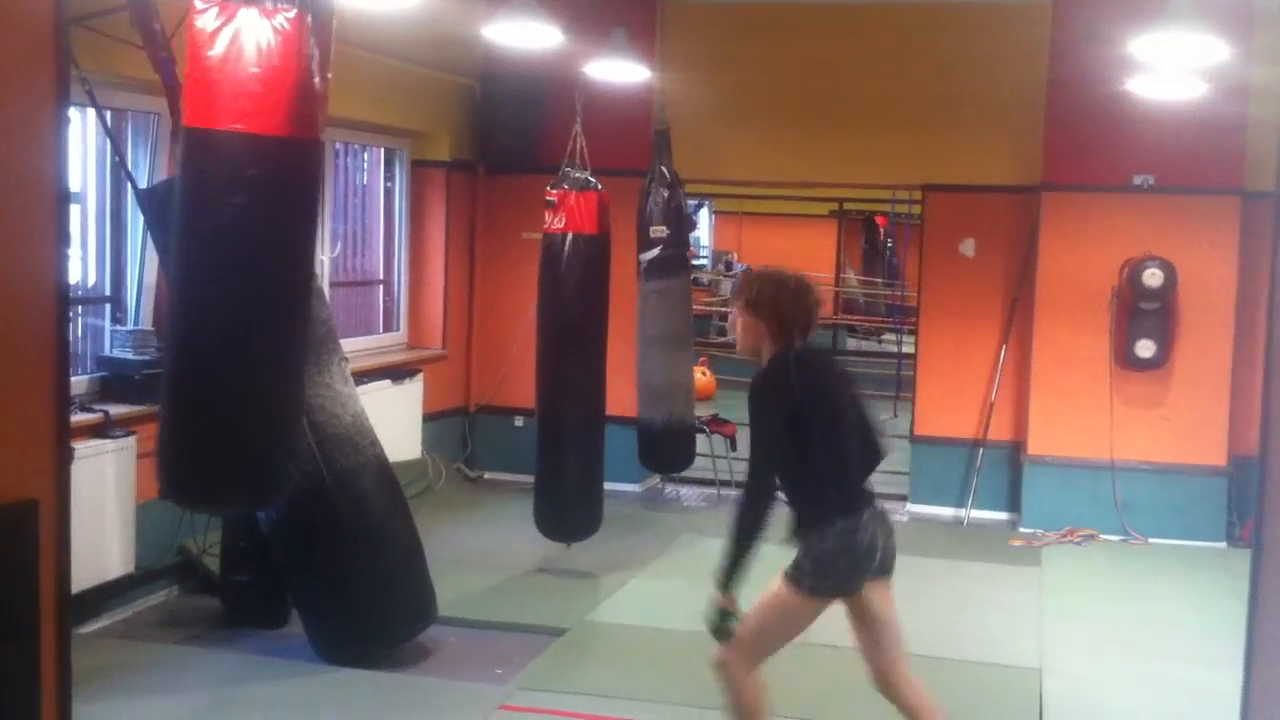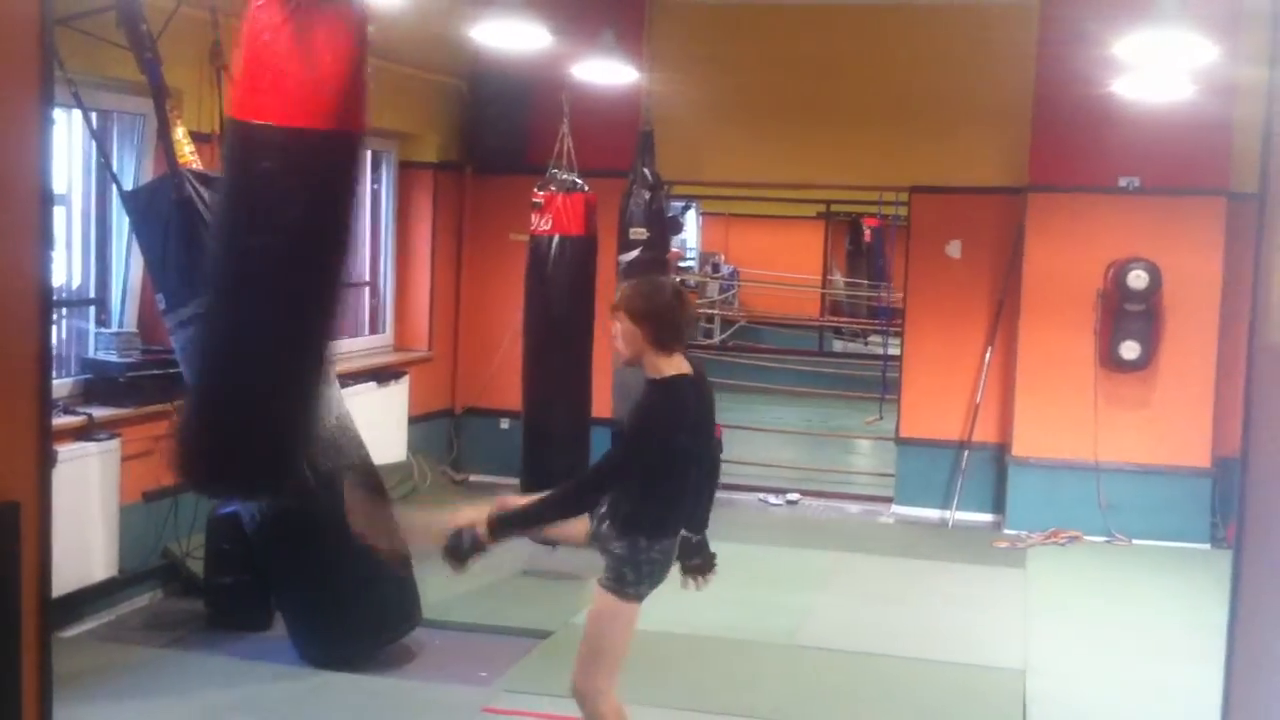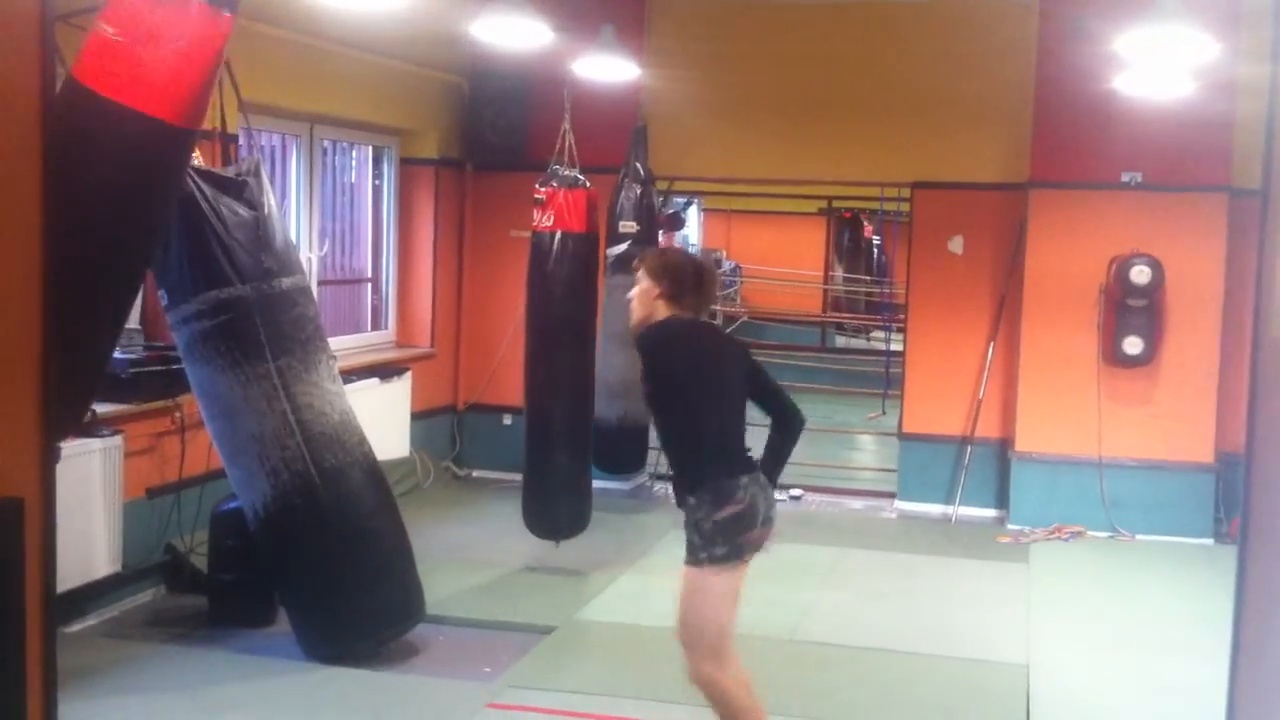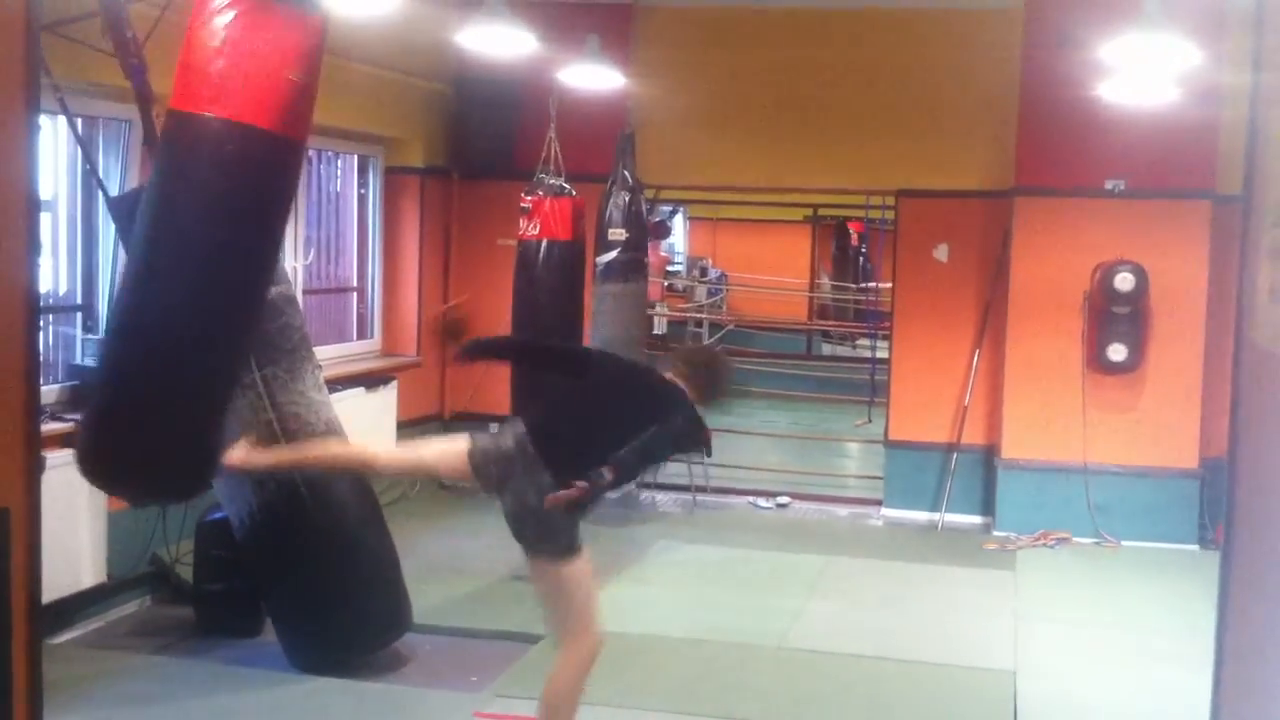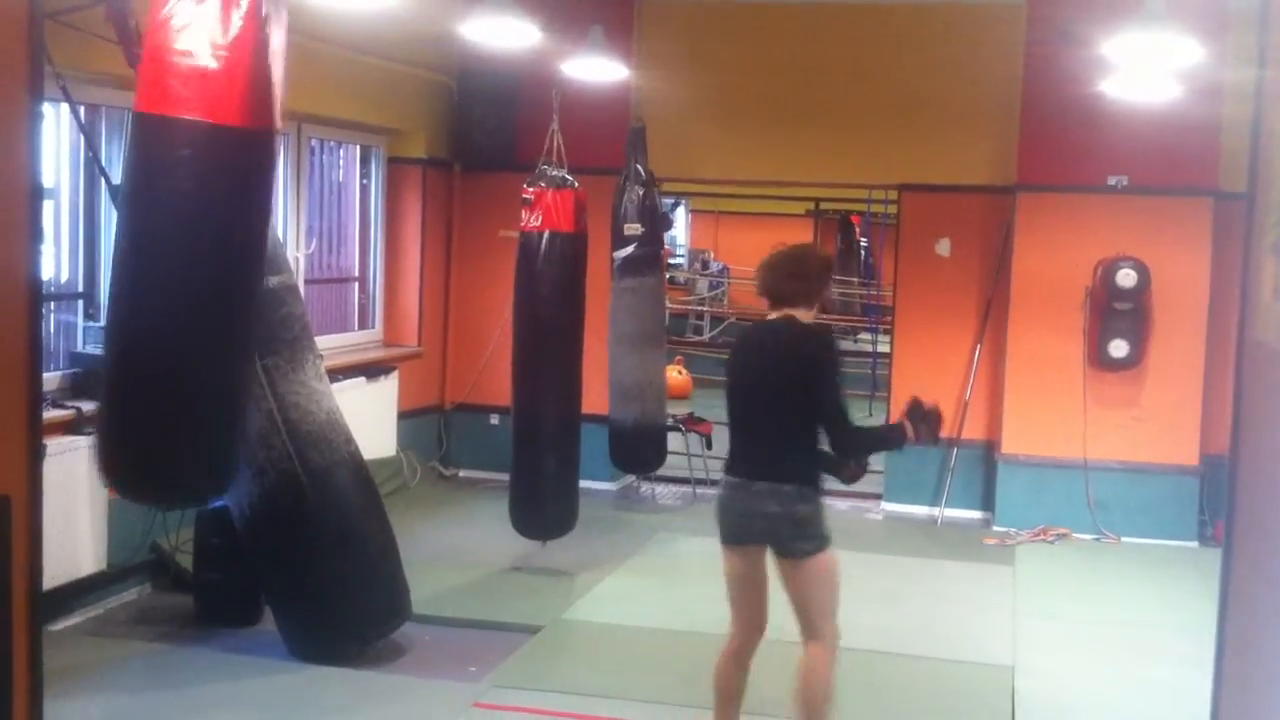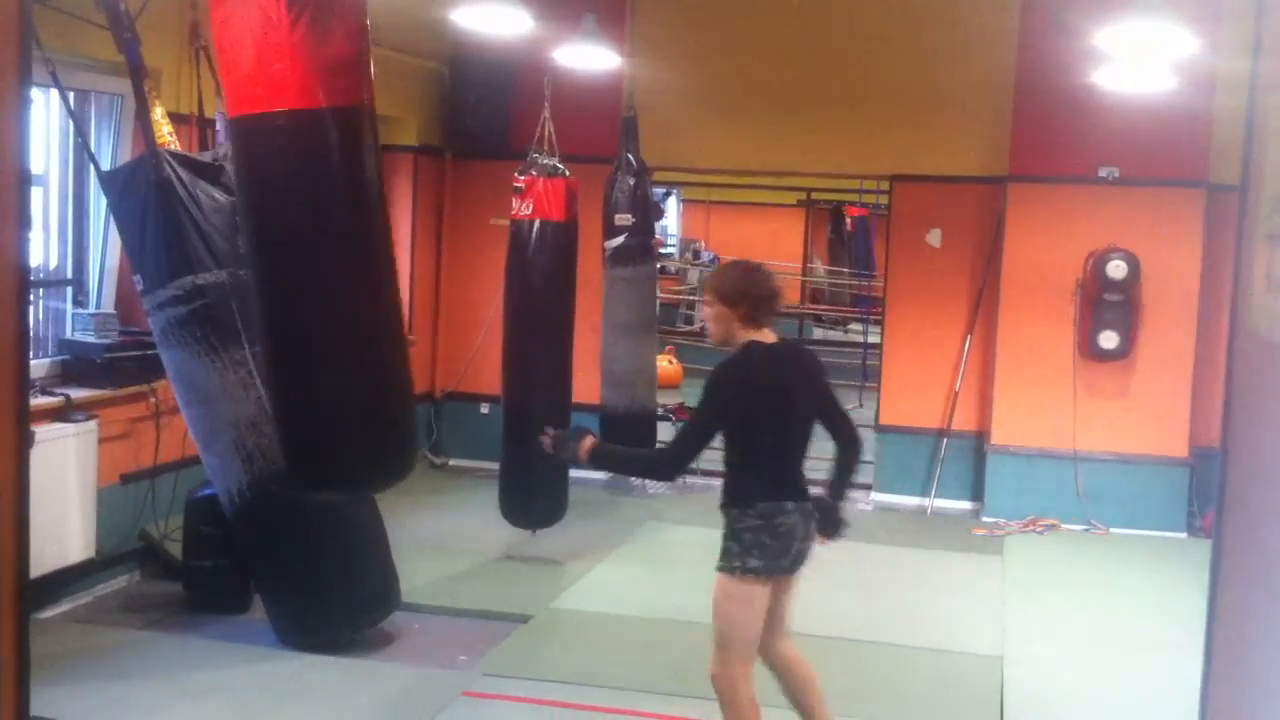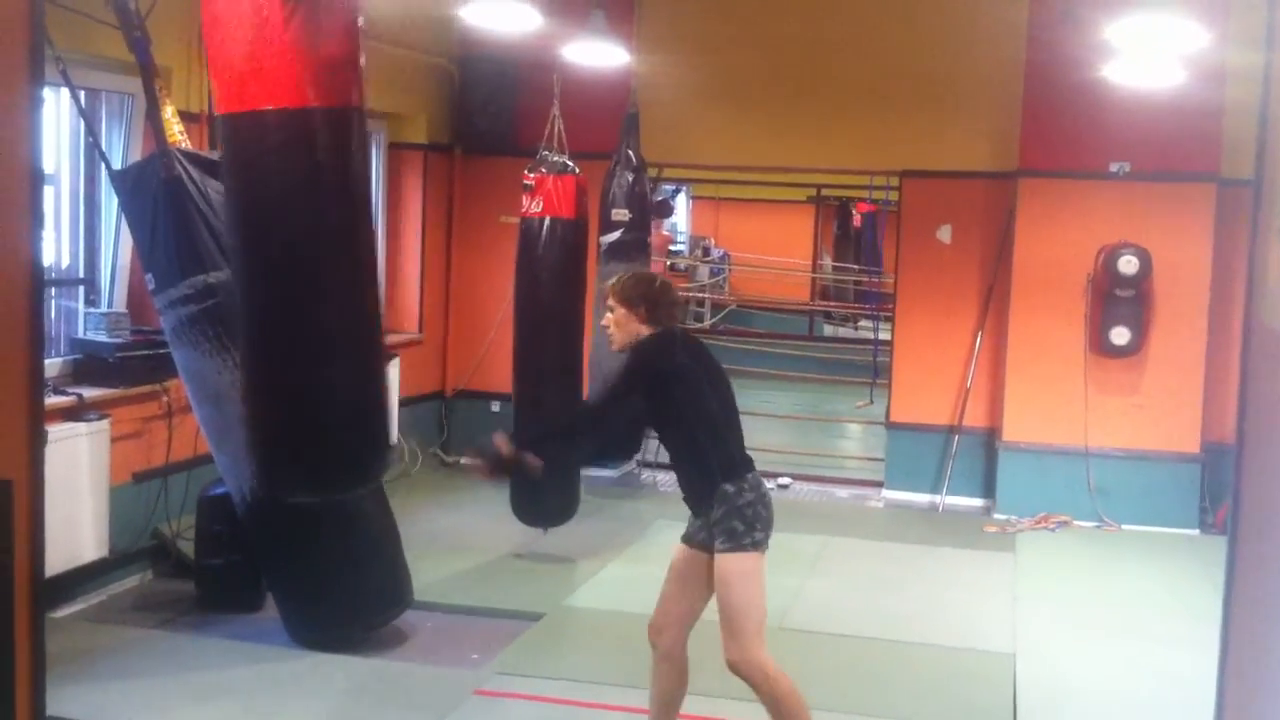
dt=0.7s
person 1, frame 1
left shoulder: (772, 382)
right shoulder: (822, 366)
left elbow: (759, 488)
right elbow: (871, 451)
left wrist: (726, 584)
left hip: (833, 542)
right hip: (869, 529)
left knee: (735, 660)
right knee: (892, 677)
person 1, frame 2
left shoulder: (660, 409)
right shoulder: (692, 387)
left elbow: (585, 492)
right elbow: (707, 467)
left wrist: (490, 531)
right wrist: (695, 537)
left hip: (637, 550)
right hip: (624, 517)
right knee: (510, 508)
person 1, frame 3
left shoulder: (660, 340)
right shoulder: (723, 343)
left elbow: (703, 419)
right elbow: (790, 417)
left wrist: (728, 501)
left hip: (716, 506)
right hip: (748, 496)
left knee: (708, 665)
right knee: (694, 634)
person 1, frame 4
left shoulder: (617, 366)
right shoulder: (686, 422)
left elbow: (538, 353)
right elbow: (651, 447)
left wrist: (467, 347)
right wrist: (598, 483)
left hip: (511, 448)
right hip: (544, 497)
left knee: (384, 459)
right knee: (584, 640)
left ankle: (261, 458)
person 1, frame 5
left shoulder: (745, 343)
right shoulder: (815, 346)
right elbow: (844, 440)
left wrist: (823, 462)
right wrist: (906, 431)
left hip: (739, 496)
right hip: (792, 501)
left knee: (744, 633)
right knee: (821, 639)
person 1, frame 6
left shoulder: (735, 374)
right shoulder: (803, 362)
left elbow: (671, 463)
right elbow: (850, 442)
left wrist: (589, 450)
right wrist: (831, 501)
left hip: (755, 524)
right hip: (796, 519)
left knee: (729, 672)
right knee: (774, 644)
person 1, frame 7
left shoulder: (662, 350)
right shoulder: (663, 357)
left elbow: (593, 418)
right elbow: (616, 440)
left wrist: (514, 445)
right wrist: (534, 457)
left hip: (738, 504)
right hip: (711, 508)
left knee: (745, 656)
right knee: (666, 634)
